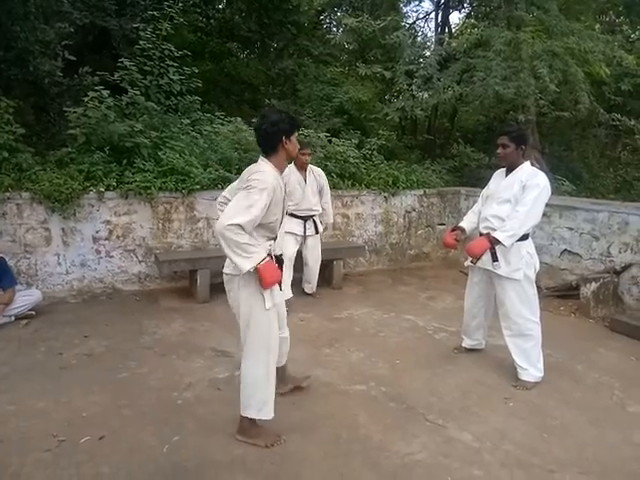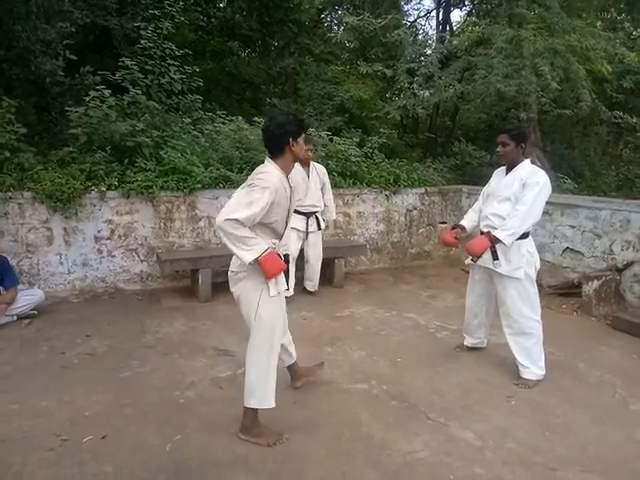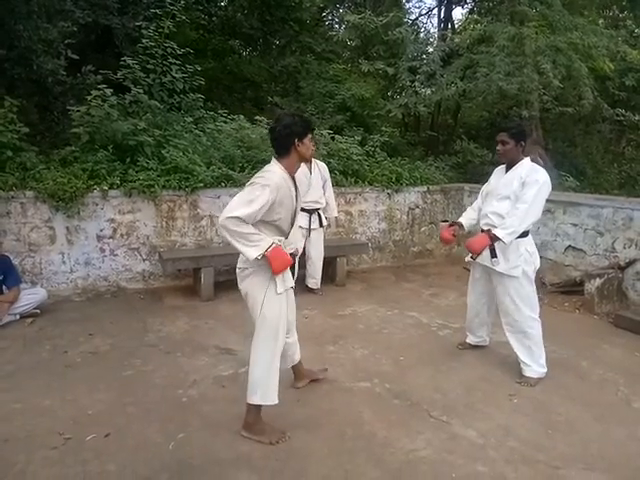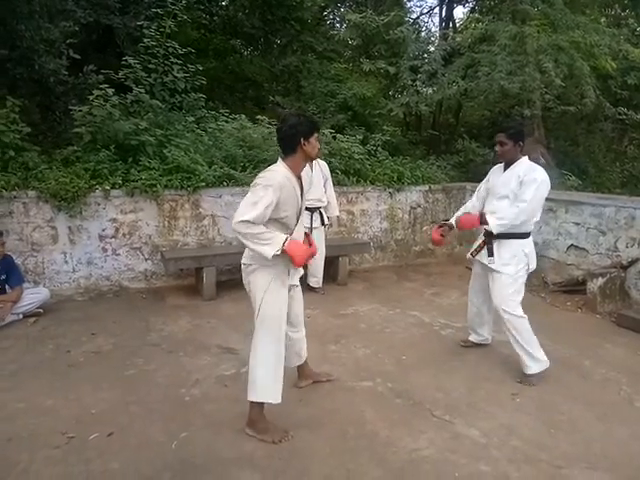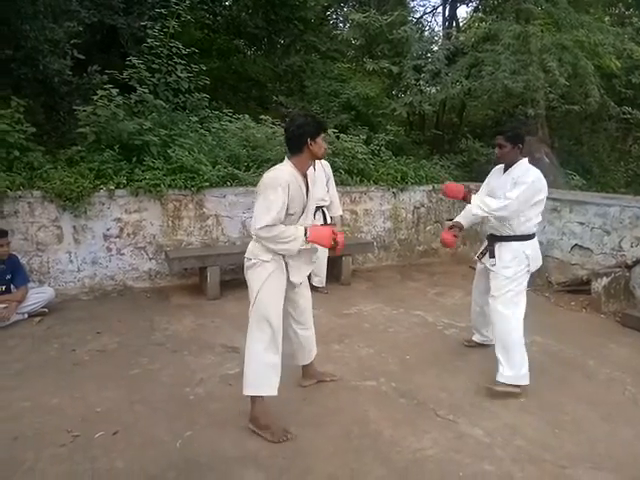
dt=0.1s
person 1, frame 1
left shoulder: (258, 172)
right shoulder: (265, 182)
left elbow: (225, 201)
right elbow: (226, 226)
right wrist: (259, 261)
left hip: (257, 266)
right hip: (249, 273)
left knee: (277, 325)
right knee: (260, 343)
left ankle: (282, 378)
right ankle: (249, 424)
person 1, frame 2
left shoulder: (276, 176)
right shoulder: (269, 182)
left elbow: (249, 213)
right elbow: (226, 220)
left wrist: (269, 250)
right wrist: (260, 253)
left hip: (267, 266)
right hip: (254, 271)
left knee: (277, 326)
right knee: (264, 338)
left ankle: (296, 371)
right ankle: (250, 422)
person 1, frame 3
left shoulder: (287, 177)
right shoulder: (272, 182)
right elbow: (229, 218)
left wrist: (286, 246)
right wrist: (266, 249)
left hip: (275, 264)
right hip: (261, 267)
left knee: (286, 324)
right knee: (270, 335)
left ankle: (299, 372)
right ankle: (253, 420)
person 1, frame 4
left shoulder: (297, 177)
right shoulder: (272, 180)
right elbow: (242, 223)
left wrist: (300, 242)
right wrist: (285, 245)
left hip: (285, 261)
right hip: (264, 263)
left knee: (294, 318)
right knee: (270, 332)
left ankle: (303, 371)
right ankle: (257, 416)
person 1, frame 5
left shoulder: (304, 176)
right shoulder: (279, 179)
right elbow: (263, 228)
left wrist: (322, 233)
right wrist: (308, 236)
left hip: (291, 259)
right hip: (267, 259)
left knee: (302, 316)
right knee: (267, 328)
left ankle: (308, 371)
right ankle: (259, 412)
person 2, frame 1
left shoulder: (535, 179)
right shoulder: (498, 176)
left elbow: (523, 218)
right elbow: (480, 206)
left wrist: (493, 239)
right wrist: (463, 228)
left hip: (513, 253)
right hip: (486, 249)
left knee: (519, 314)
right knee: (476, 301)
left ankle: (530, 371)
right ankle: (472, 341)
person 2, frame 2
left shoulder: (536, 177)
right shoulder: (498, 174)
left elbow: (524, 216)
right elbow: (481, 204)
left wrist: (493, 238)
right wrist: (463, 226)
left hip: (513, 251)
right hip: (487, 248)
left knee: (521, 311)
right knee: (477, 299)
left ankle: (533, 369)
right ankle: (475, 339)
person 2, frame 3
left shoulder: (536, 175)
right shoulder: (498, 173)
left elbow: (524, 214)
right elbow: (481, 202)
left wrist: (493, 236)
right wrist: (461, 224)
left hip: (513, 250)
right hip: (487, 246)
left knee: (519, 310)
right knee: (478, 298)
left ankle: (534, 367)
right ankle: (477, 337)
person 2, frame 4
left shoulder: (535, 175)
right shoulder: (497, 170)
left elbow: (522, 211)
right elbow: (478, 200)
left wrist: (483, 219)
right wrist: (452, 223)
left hip: (513, 249)
right hip: (489, 243)
left knee: (506, 306)
right knee: (478, 295)
left ankle: (534, 364)
right ankle: (479, 336)
person 2, frame 5
left shoulder: (531, 177)
right shoulder: (498, 172)
left elbow: (505, 207)
right elbow: (480, 202)
left wrist: (467, 196)
right wrist: (459, 223)
left hip: (516, 251)
right hip: (495, 246)
left knee: (505, 308)
right knee: (481, 295)
left ankle: (512, 377)
right ankle: (483, 335)
person 3, frame 1
left shoulder: (318, 173)
right shoulder: (284, 174)
left elbow: (325, 199)
left wrist: (326, 221)
left hip: (312, 222)
right hip: (291, 222)
left knee: (313, 259)
right knee: (286, 257)
left ankle: (310, 288)
right ankle: (284, 295)
person 3, frame 2
left shoulder: (320, 170)
left elbow: (327, 195)
left wrist: (329, 217)
left hip: (314, 218)
right hip: (294, 219)
left knee: (314, 255)
right knee: (289, 254)
left ankle: (311, 285)
right ankle: (286, 290)
person 3, frame 3
left shoulder: (321, 167)
left elbow: (328, 192)
left wrist: (331, 215)
left hip: (316, 216)
right hip: (298, 216)
left knee: (316, 253)
left ankle: (313, 284)
person 3, frame 4
left shoulder: (322, 165)
left elbow: (329, 191)
left wrist: (332, 214)
left hip: (318, 214)
left knee: (318, 251)
left ankle: (314, 283)
person 3, frame 5
left shoulder: (324, 165)
left elbow: (331, 190)
left wrist: (336, 214)
left hip: (320, 213)
left knee: (321, 251)
left ankle: (317, 283)
